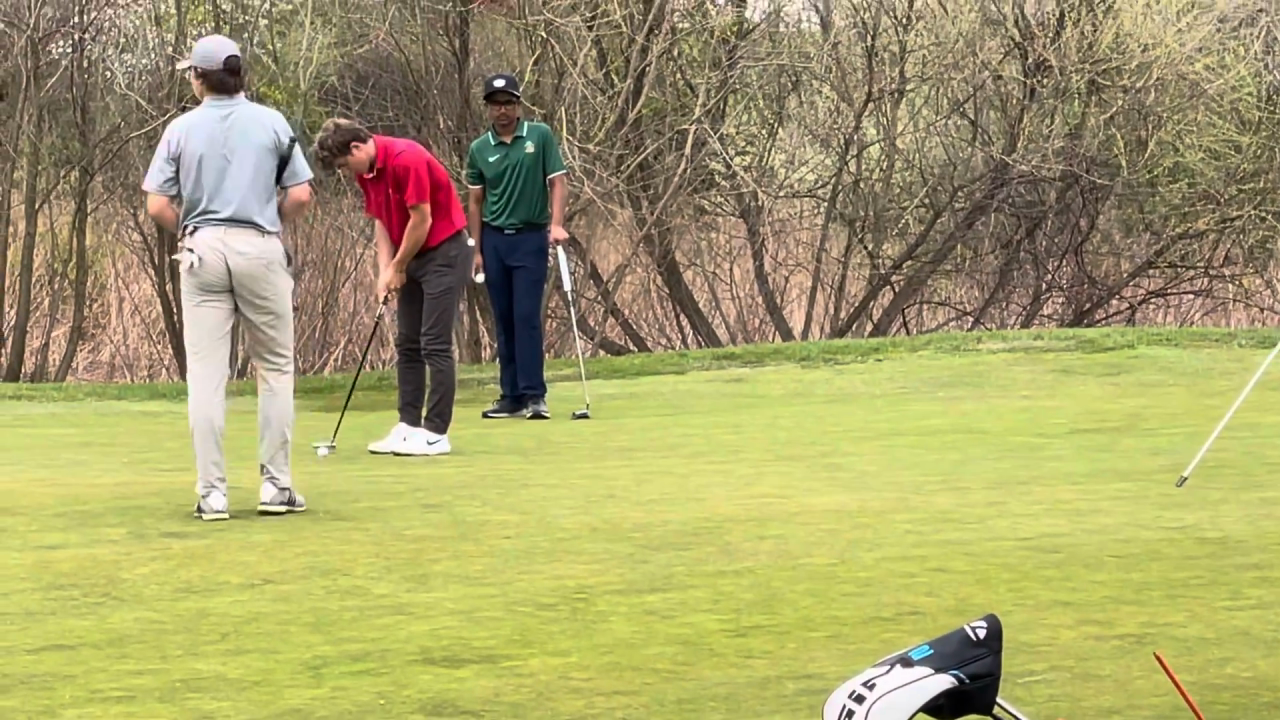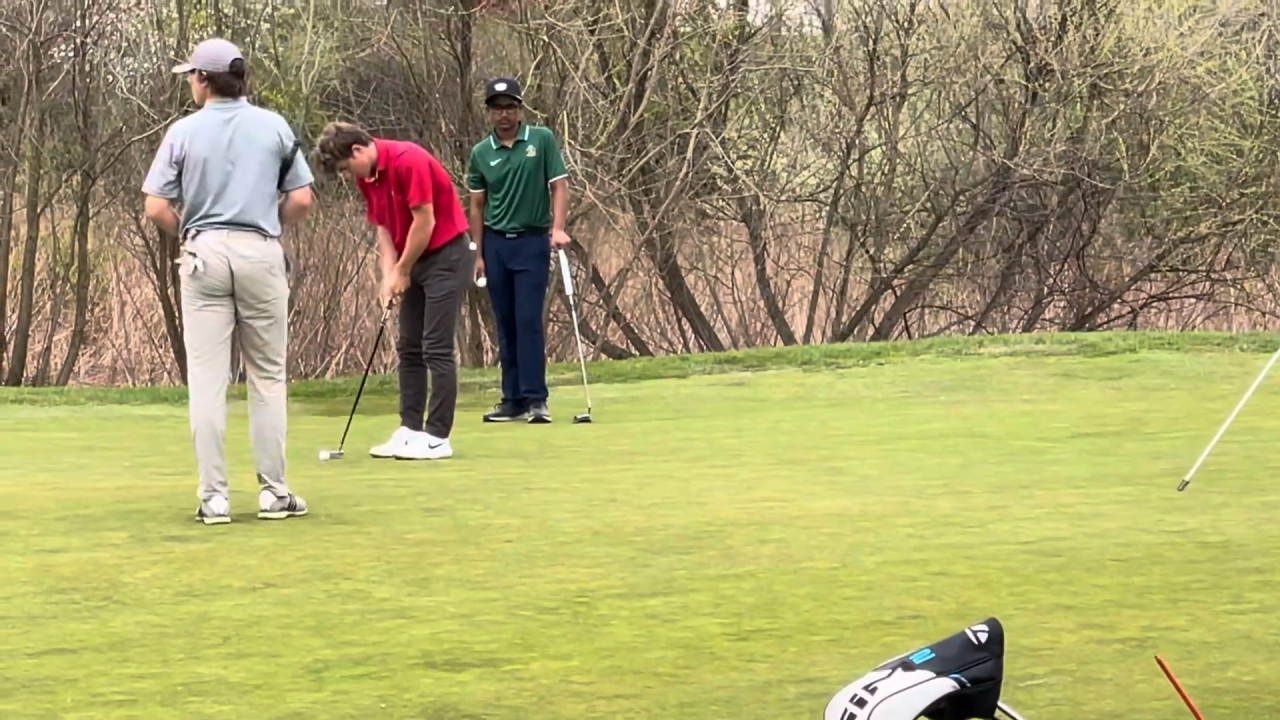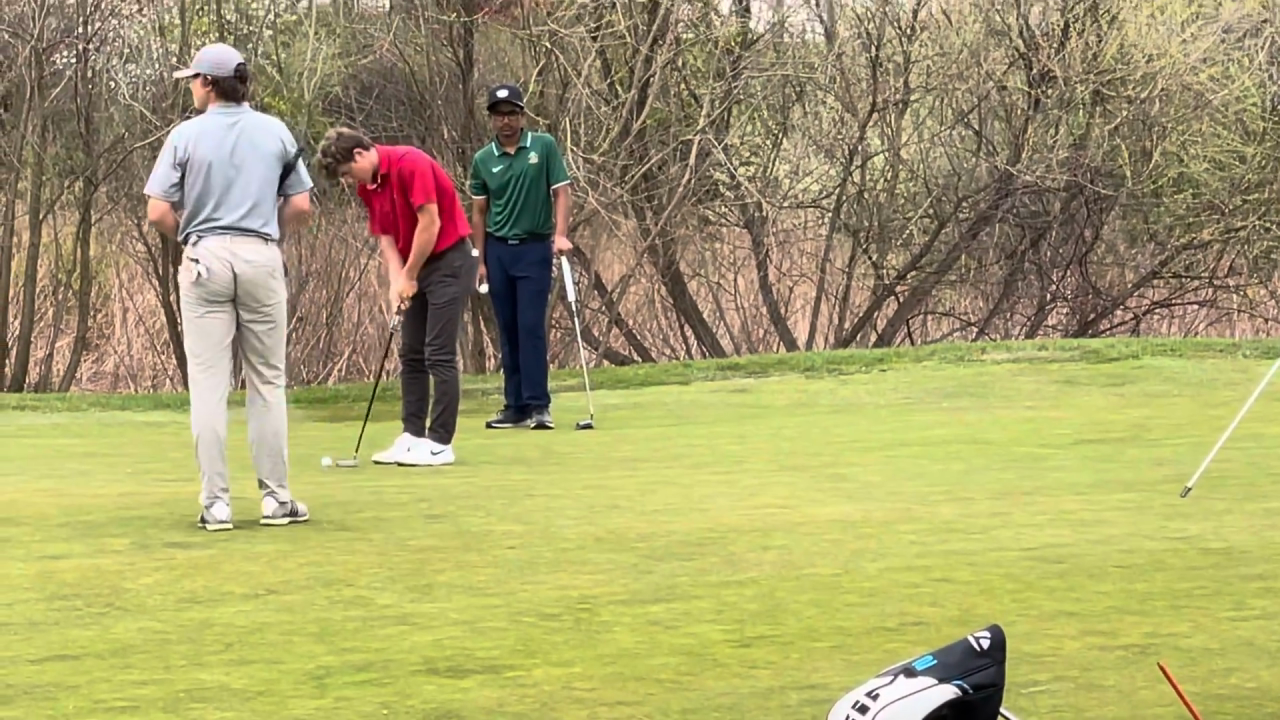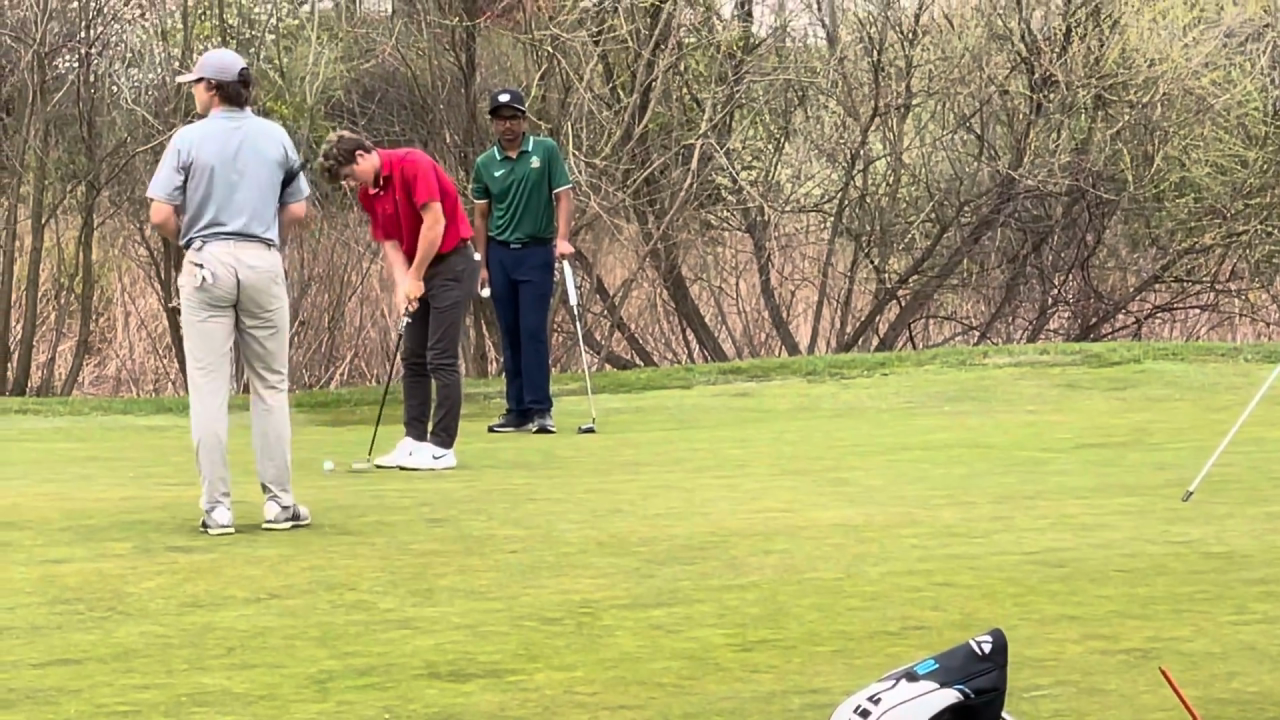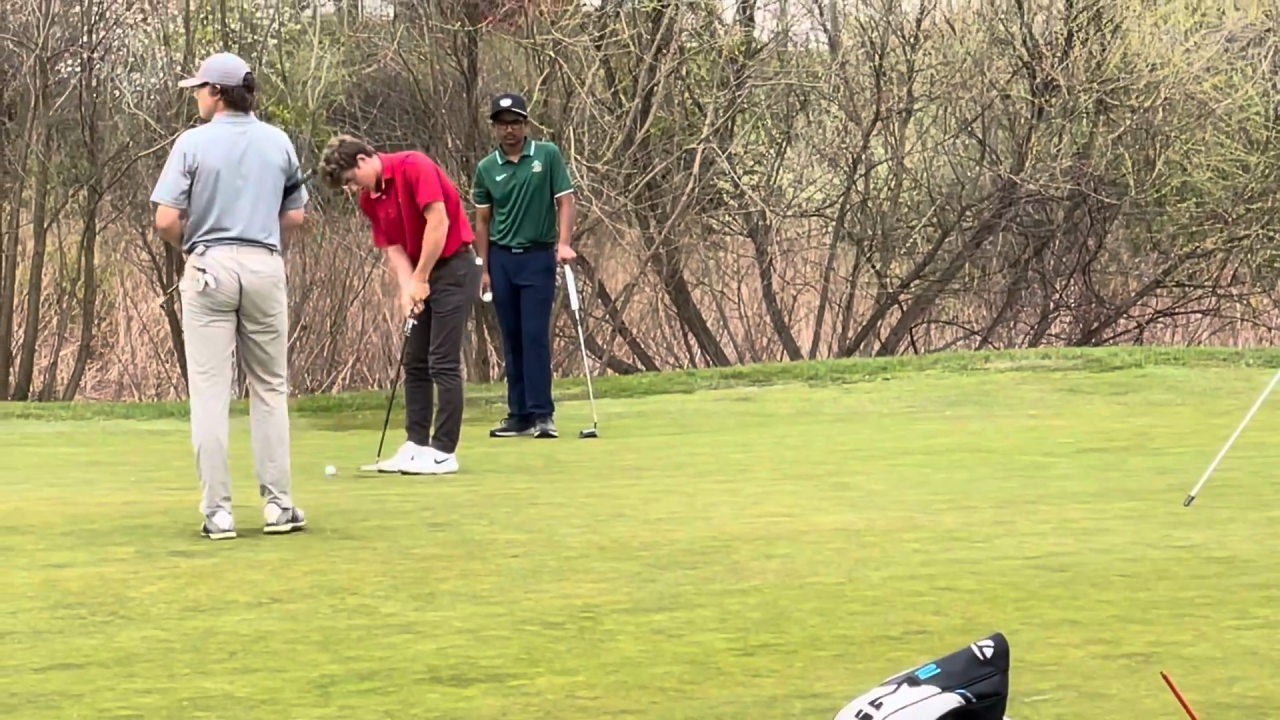
dt=0.1s
person 1, frame 1
left shoulder: (181, 128)
right shoulder: (272, 121)
left elbow: (157, 207)
right elbow: (300, 196)
left hip: (202, 252)
right hip: (259, 250)
left knee: (206, 376)
right knee: (275, 369)
left ankle: (212, 493)
right ankle: (277, 484)
person 1, frame 2
left shoulder: (183, 131)
right shoulder: (273, 125)
left elbow: (156, 209)
right elbow: (301, 200)
left hip: (204, 256)
right hip: (261, 255)
left knee: (207, 380)
right knee: (267, 379)
left ankle: (214, 496)
right ankle: (274, 492)
person 1, frame 3
left shoulder: (185, 134)
right shoulder: (275, 131)
left elbow: (158, 212)
right elbow: (300, 206)
left wrist: (189, 236)
left hip: (204, 261)
right hip: (260, 259)
left knee: (208, 386)
right knee: (267, 383)
left ankle: (216, 502)
right ankle: (276, 498)
person 1, frame 4
left shoulder: (188, 138)
right shoulder: (276, 136)
left elbow: (160, 215)
right elbow: (296, 211)
left wrist: (190, 240)
left hip: (207, 266)
right hip: (263, 264)
left knee: (209, 390)
right knee: (270, 388)
left ankle: (217, 507)
right ankle: (279, 501)
person 1, frame 5
left shoulder: (192, 142)
right shoulder: (279, 141)
left elbow: (166, 219)
right elbow: (294, 216)
left wrist: (192, 244)
left hip: (209, 271)
right hip: (264, 269)
left knee: (210, 394)
right knee: (270, 390)
left ankle: (218, 511)
right ankle: (279, 503)
person 2, frame 1
left shoulder: (541, 136)
right shoulder: (479, 149)
left elbow: (557, 182)
right elbow: (475, 202)
left wrist: (557, 224)
right wrist: (476, 250)
left hip: (530, 238)
right hip: (494, 240)
left knee: (527, 317)
right knee: (503, 321)
left ankle: (534, 395)
right ankle: (511, 395)
person 2, frame 2
left shoulder: (542, 140)
right shoulder: (480, 153)
left elbow: (559, 185)
right elbow: (477, 206)
left wrist: (558, 228)
right wrist: (478, 254)
left hip: (532, 241)
right hip: (495, 243)
left knee: (528, 321)
right knee: (505, 325)
left ankle: (536, 399)
right ankle: (513, 399)
person 2, frame 3
left shoulder: (544, 146)
right shoulder: (482, 160)
left elbow: (561, 192)
right elbow: (479, 213)
left wrist: (560, 234)
right wrist: (480, 260)
left hip: (534, 248)
right hip: (497, 250)
left knee: (531, 327)
right knee: (507, 331)
left ankle: (538, 405)
right ankle: (515, 405)
person 2, frame 4
left shoulder: (547, 150)
right shoulder: (484, 164)
left elbow: (563, 196)
right elbow: (481, 217)
left wrist: (562, 239)
right wrist: (482, 264)
left hip: (536, 252)
right hip: (499, 254)
left knee: (533, 331)
right knee: (510, 335)
left ankle: (540, 409)
right ankle: (517, 409)
person 2, frame 5
left shoulder: (548, 155)
right shoulder: (486, 168)
left elbow: (565, 200)
right elbow: (482, 221)
left wrist: (564, 243)
right wrist: (484, 269)
left hip: (538, 256)
right hip: (501, 259)
left knee: (535, 336)
right knee: (511, 340)
left ankle: (542, 414)
right ankle: (519, 414)
person 3, frame 1
left shoulder: (407, 158)
right shoulder: (366, 172)
left elbow: (422, 220)
right elbow: (382, 221)
left wrist: (398, 268)
right wrist: (385, 271)
left hip: (445, 251)
right hip: (413, 254)
left knee: (435, 344)
right knee: (407, 344)
person 3, frame 2
left shoulder: (408, 159)
right shoulder: (366, 179)
left elbow: (425, 221)
right elbow: (384, 227)
left wrist: (401, 272)
right wrist: (388, 276)
left hip: (446, 255)
right hip: (413, 260)
left knee: (436, 348)
right knee: (409, 348)
person 3, frame 3
left shoulder: (410, 162)
right shoulder: (367, 187)
left elbow: (430, 223)
right elbow: (387, 236)
left wrist: (409, 277)
right wrist: (396, 281)
left hip: (449, 261)
right hip: (416, 266)
left knee: (439, 354)
right knee: (411, 354)
person 3, frame 4
left shoulder: (411, 163)
right shoulder: (367, 194)
left elbow: (435, 221)
right elbow: (390, 242)
left wrist: (416, 277)
right wrist: (402, 285)
left hip: (451, 264)
right hip: (418, 272)
left knee: (441, 358)
right knee: (412, 358)
person 3, frame 5
left shoulder: (413, 165)
right shoulder: (368, 199)
left elbow: (439, 222)
right elbow: (392, 247)
left wrist: (421, 278)
right wrist: (407, 287)
left hip: (453, 268)
right hip: (420, 276)
left knee: (443, 362)
right knee: (414, 362)
